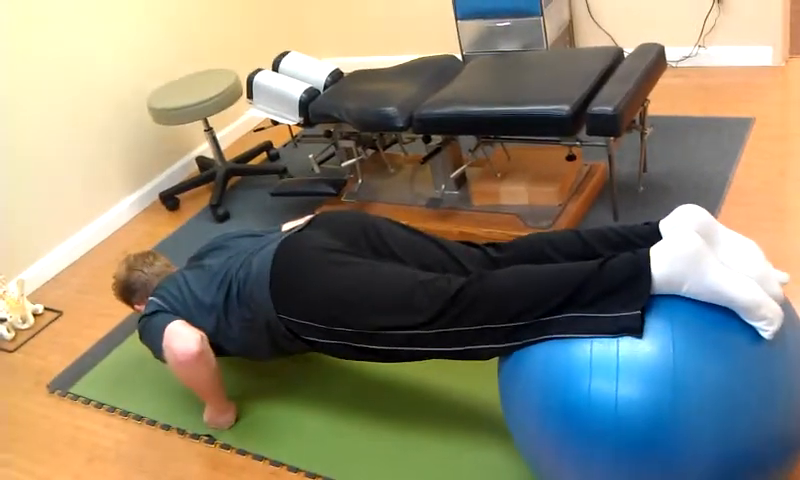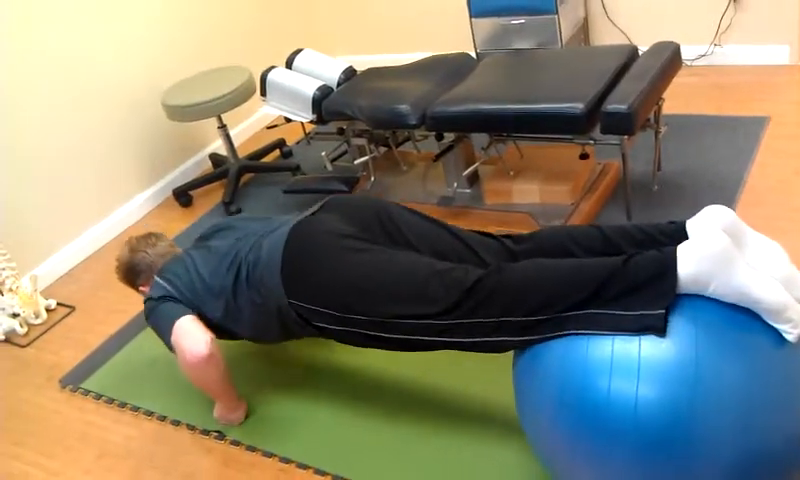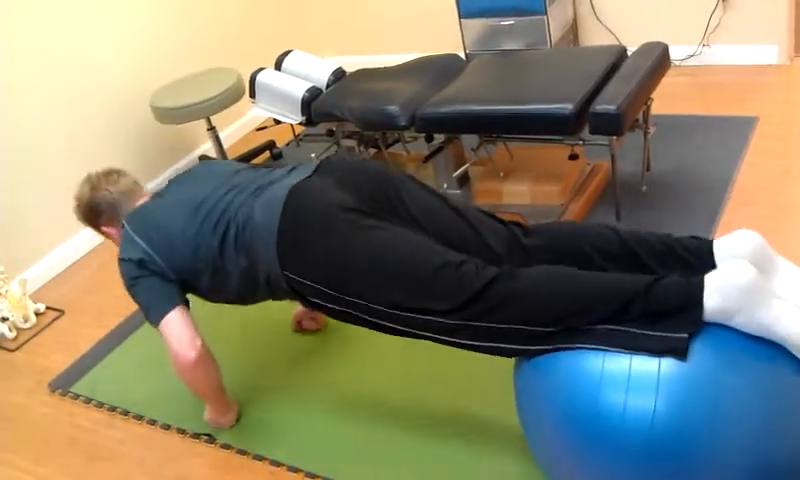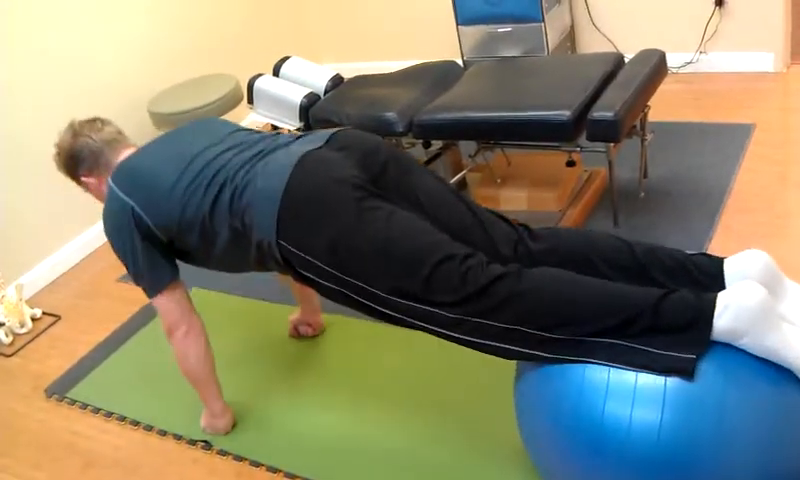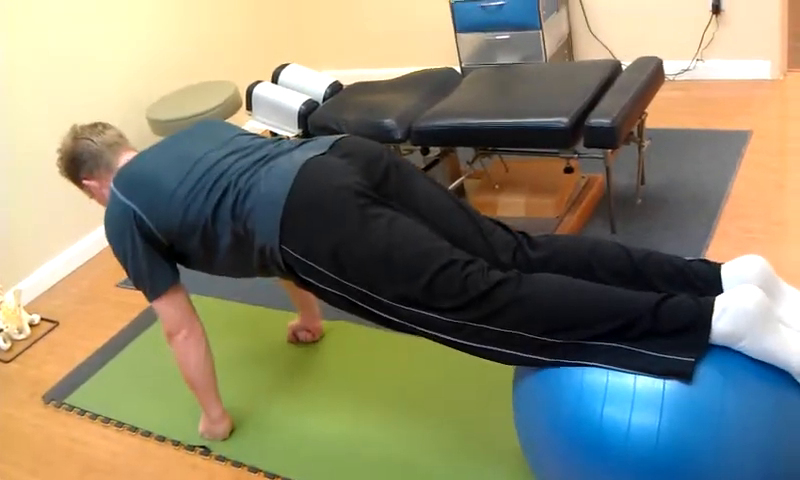
dt=0.5s
person 1, frame 1
left shoulder: (156, 312)
right shoulder: (212, 248)
left elbow: (187, 349)
right elbow: (304, 220)
left wrist: (218, 408)
left hip: (302, 291)
right hip: (340, 229)
left knee: (468, 311)
right knee: (494, 266)
left ankle: (660, 271)
right ankle: (670, 235)
person 1, frame 2
left shoulder: (163, 296)
right shoulder: (213, 231)
left elbow: (199, 350)
left wrist: (229, 406)
right wrist: (325, 313)
left hip: (317, 272)
right hip: (345, 212)
left knee: (481, 305)
right knee: (509, 260)
left ankle: (684, 271)
right ankle: (692, 236)
person 1, frame 3
left shoulder: (136, 253)
right shoulder: (194, 174)
left elbow: (188, 352)
left wrist: (220, 408)
right wrist: (315, 300)
left hip: (313, 240)
right hip: (342, 174)
left knee: (487, 302)
right knee: (517, 251)
left ankle: (711, 297)
right ankle: (717, 253)
person 1, frame 4
left shoulder: (122, 208)
right shoulder: (190, 129)
left elbow: (180, 322)
left wrist: (216, 412)
right wrist: (307, 306)
left hip: (317, 211)
right hip: (347, 149)
left knee: (481, 299)
right knee: (520, 252)
left ankle: (721, 317)
right ankle: (726, 273)
person 1, frame 5
left shoulder: (123, 212)
right shoulder: (191, 132)
left elbow: (179, 326)
left wrist: (214, 417)
right wrist: (307, 314)
left hip: (320, 220)
right hip: (349, 158)
left knee: (481, 305)
right knee: (518, 259)
left ankle: (716, 317)
right ankle: (723, 278)
